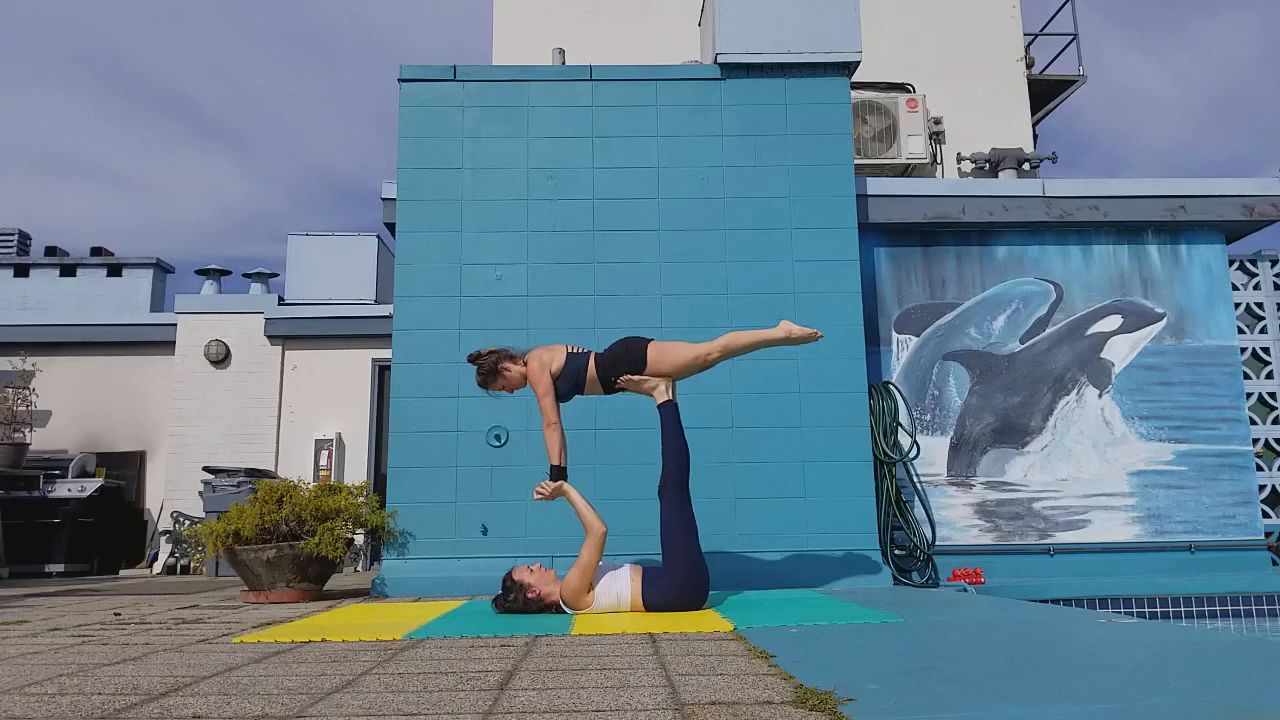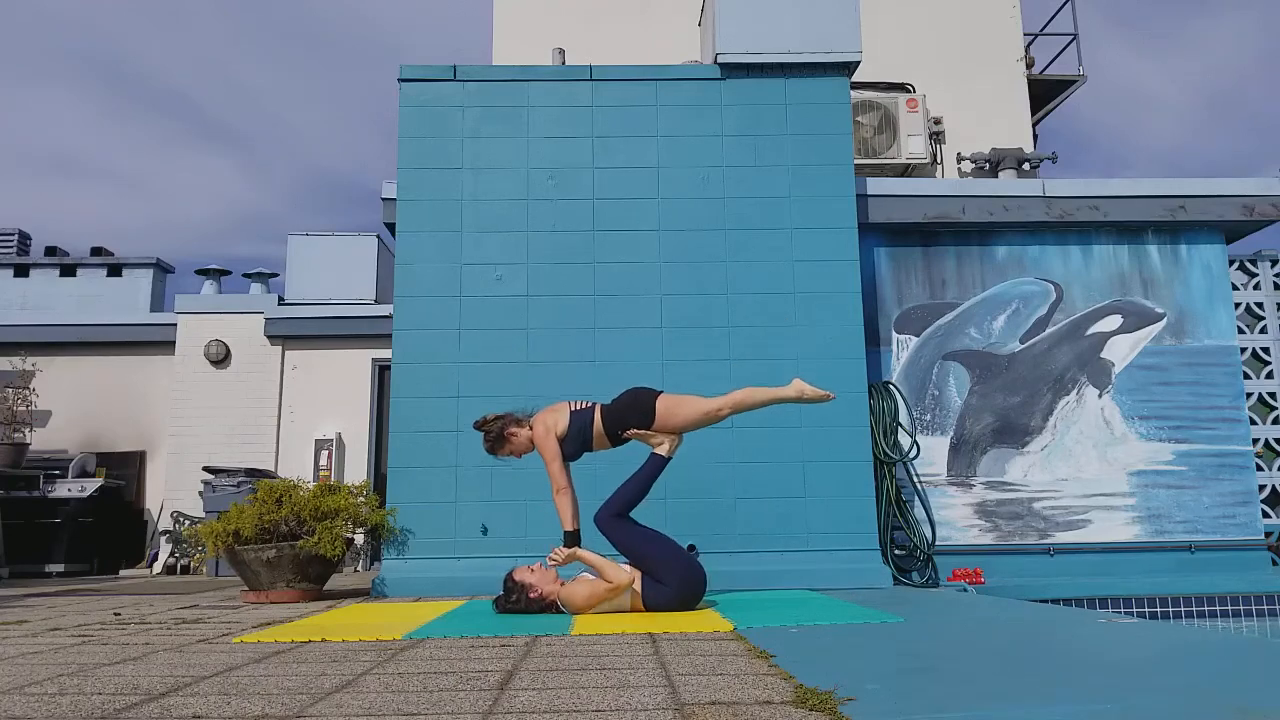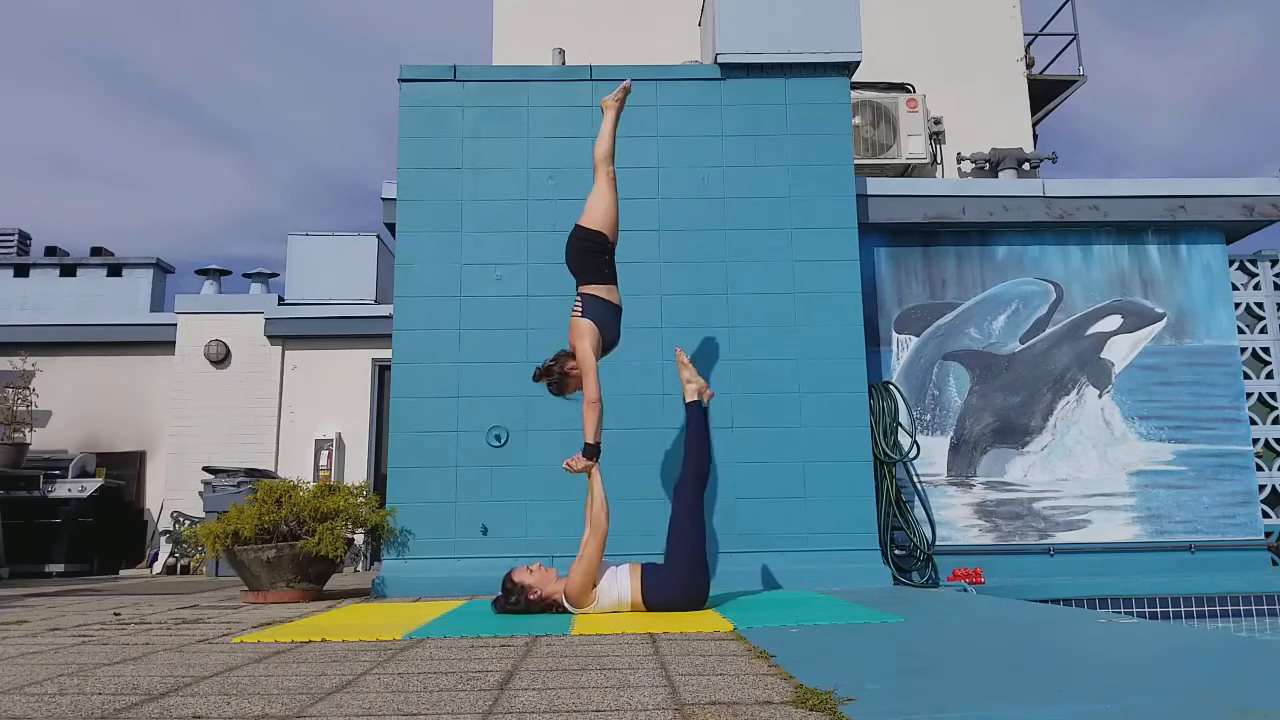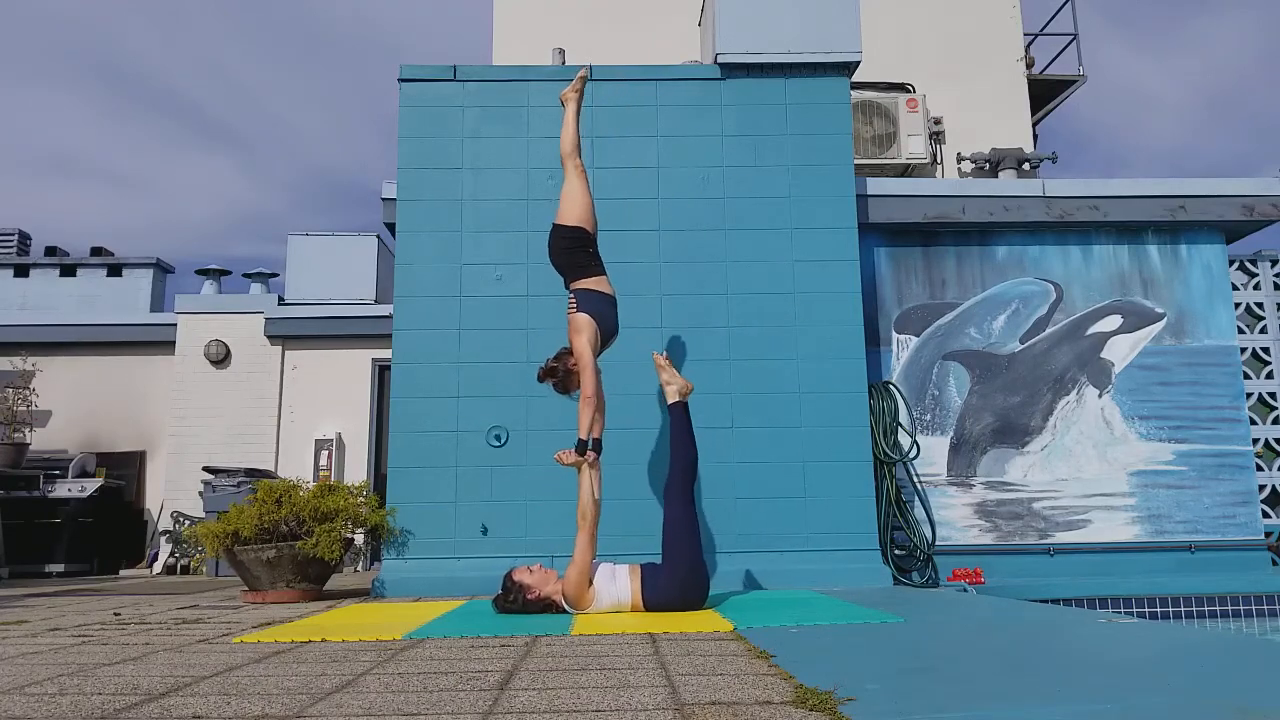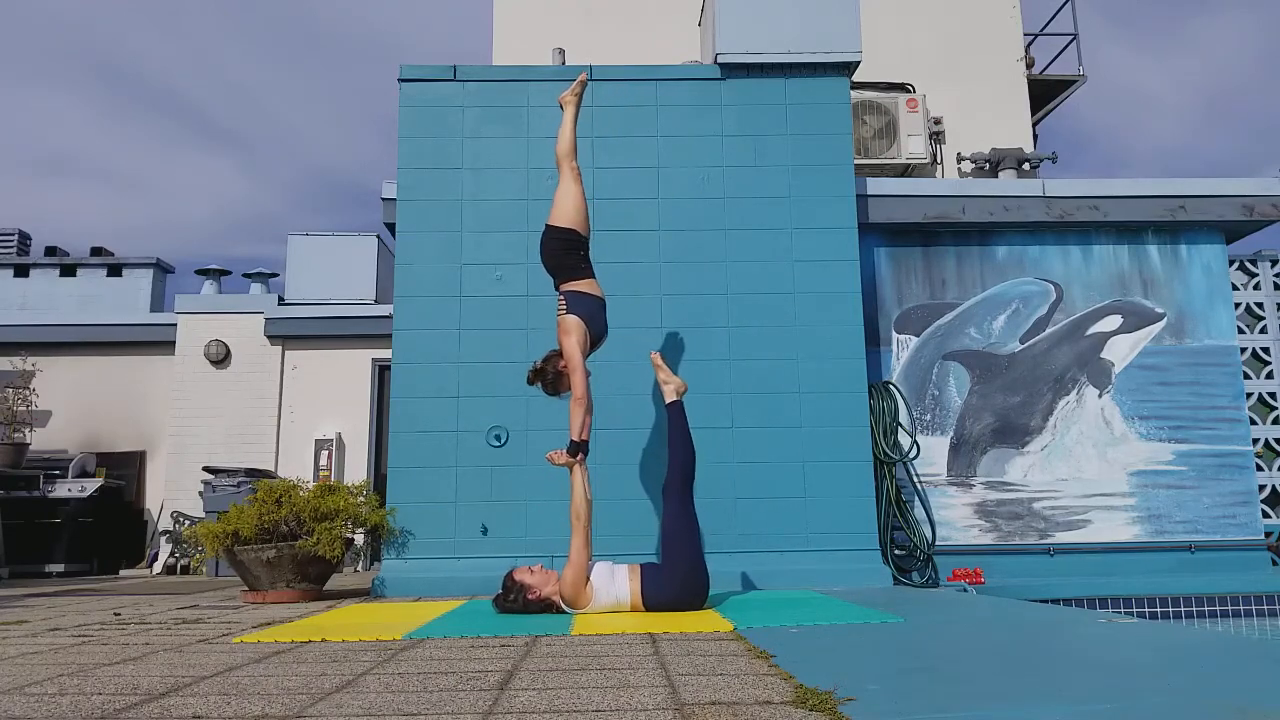
dt=1s
person 1, frame 1
left shoulder: (535, 365)
right shoulder: (542, 365)
left elbow: (551, 424)
right elbow: (555, 425)
left wrist: (556, 475)
right wrist: (560, 475)
left hip: (628, 363)
right hip: (625, 369)
left knee: (710, 352)
right knee: (708, 356)
left ankle: (780, 334)
right ankle: (780, 333)
person 1, frame 2
left shoulder: (540, 429)
right shoulder: (549, 428)
left elbow: (561, 489)
right elbow: (566, 490)
left wrist: (571, 541)
right wrist: (575, 541)
left hip: (634, 413)
right hip: (632, 416)
left knee: (719, 407)
right knee: (719, 408)
left ankle: (792, 390)
right ankle: (792, 390)
person 1, frame 3
left shoulder: (584, 348)
right shoulder: (584, 348)
left elbow: (593, 401)
right elbow: (593, 402)
left wrist: (589, 452)
right wrist: (590, 451)
left hip: (592, 251)
right hip: (592, 254)
left knee: (604, 174)
right knee: (604, 175)
left ankle: (613, 109)
person 1, frame 4
right shoulder: (584, 344)
left elbow: (592, 398)
left wrist: (590, 446)
right wrist: (586, 445)
left hip: (577, 250)
right hip: (573, 249)
left knee: (574, 167)
right knee: (573, 167)
left ankle: (573, 102)
right ankle: (571, 102)
person 1, frame 5
right shoulder: (573, 343)
left elbow: (582, 399)
left wrist: (579, 446)
right wrist: (576, 446)
left hip: (568, 253)
right hip: (564, 251)
left knee: (569, 171)
right knee: (569, 171)
left ankle: (571, 105)
right ankle: (571, 105)
person 2, frame 1
left shoulder: (571, 594)
right shoulder: (571, 593)
right elbow: (598, 532)
right wrist: (566, 490)
left hip: (679, 588)
right hip: (682, 589)
right knee: (672, 489)
right ankle: (663, 398)
person 2, frame 2
left shoulder: (570, 590)
right shoulder: (570, 596)
right elbow: (623, 580)
right wrist: (579, 553)
left hip: (678, 586)
right hip: (680, 585)
left knee: (608, 517)
right knee: (608, 517)
left ankle: (662, 449)
right ankle: (662, 451)
person 2, frame 3
left shoulder: (574, 587)
right shoulder: (574, 592)
left elbow: (592, 528)
right elbow: (600, 529)
left wrist: (592, 472)
right wrist: (593, 473)
left hip: (679, 587)
right hip: (681, 588)
right knee: (687, 491)
left ankle: (697, 400)
right ankle: (693, 398)
person 2, frame 4
left shoulder: (572, 590)
right shoulder: (573, 594)
left elbow: (592, 515)
right elbow: (586, 525)
left wrist: (590, 465)
right wrist: (583, 468)
left hip: (679, 586)
right hip: (681, 587)
right knee: (678, 492)
left ankle: (676, 398)
right ankle: (674, 398)
person 2, frame 5
left shoulder: (573, 586)
right shoulder: (570, 593)
left elbow: (585, 518)
right elbow: (580, 524)
left wrist: (579, 466)
right wrist: (574, 469)
left hip: (678, 586)
right hip: (680, 587)
right knee: (676, 491)
right ankle: (671, 398)
